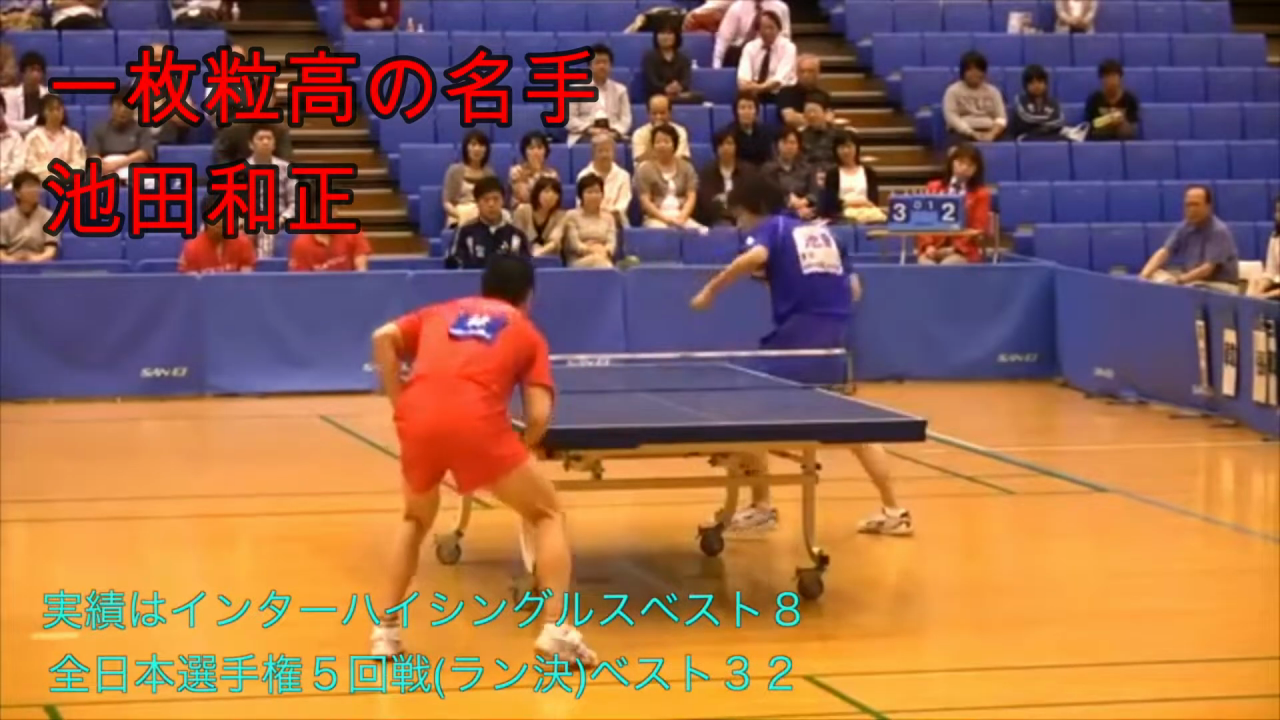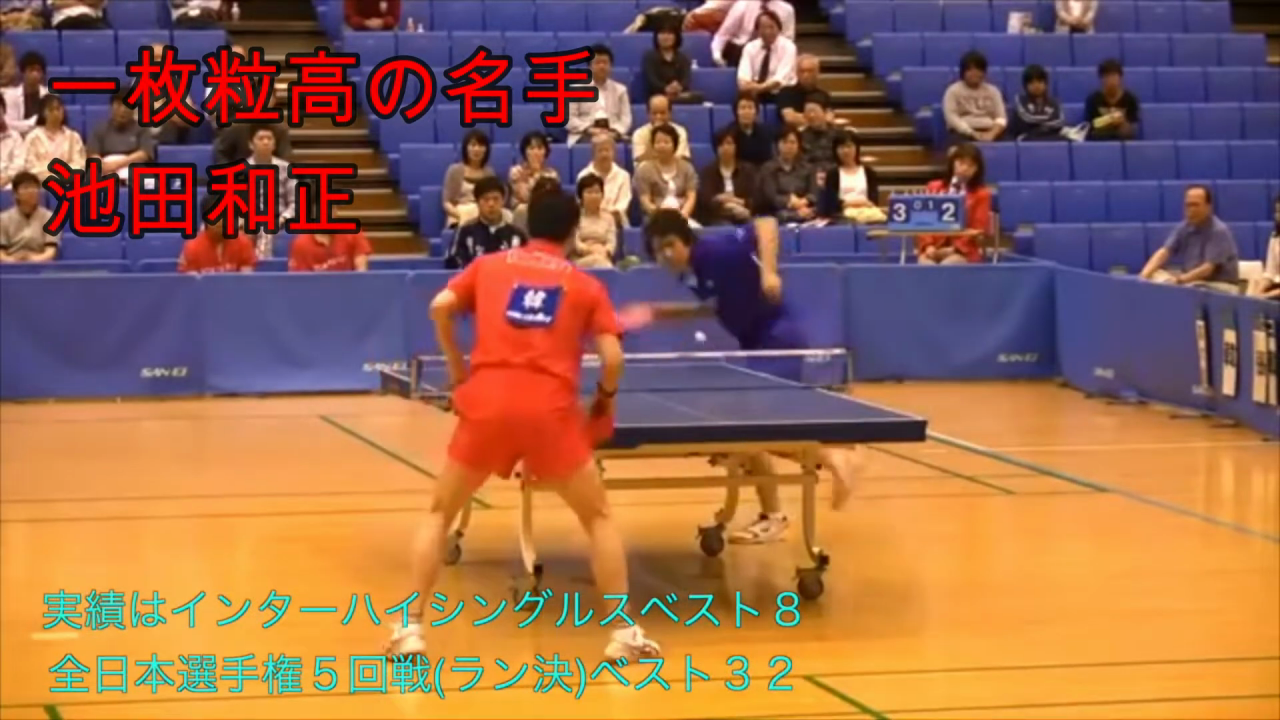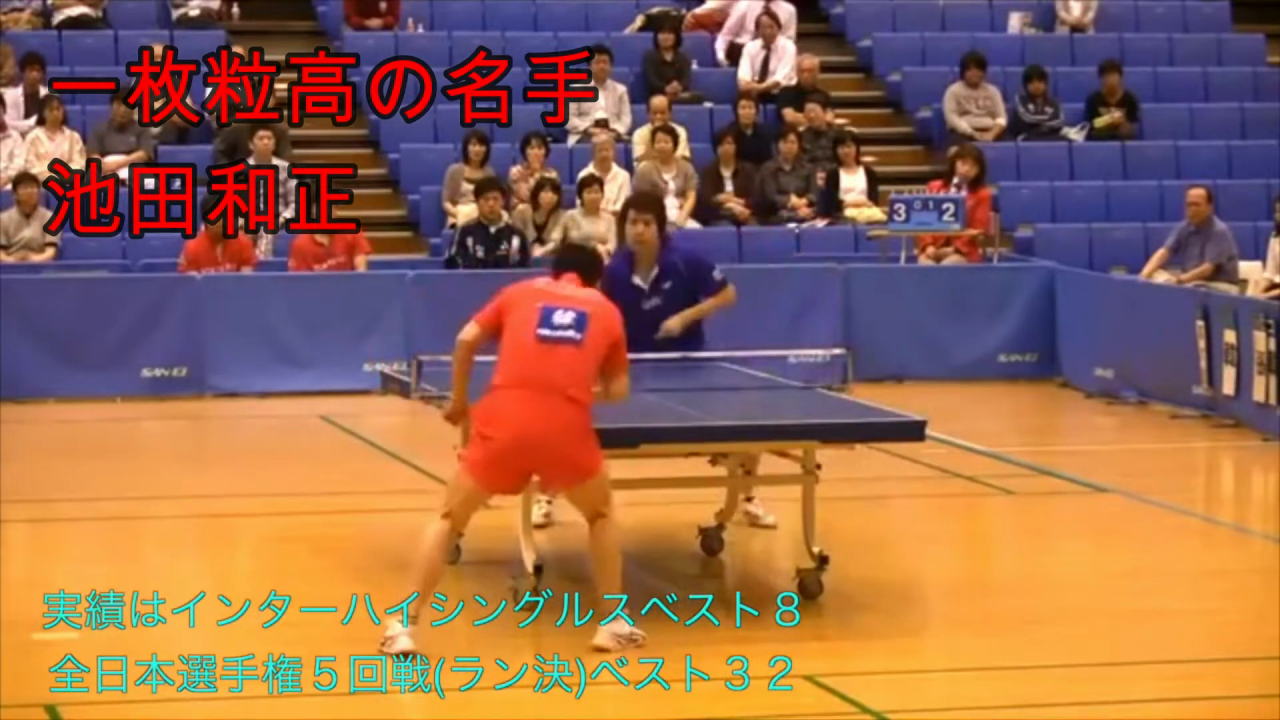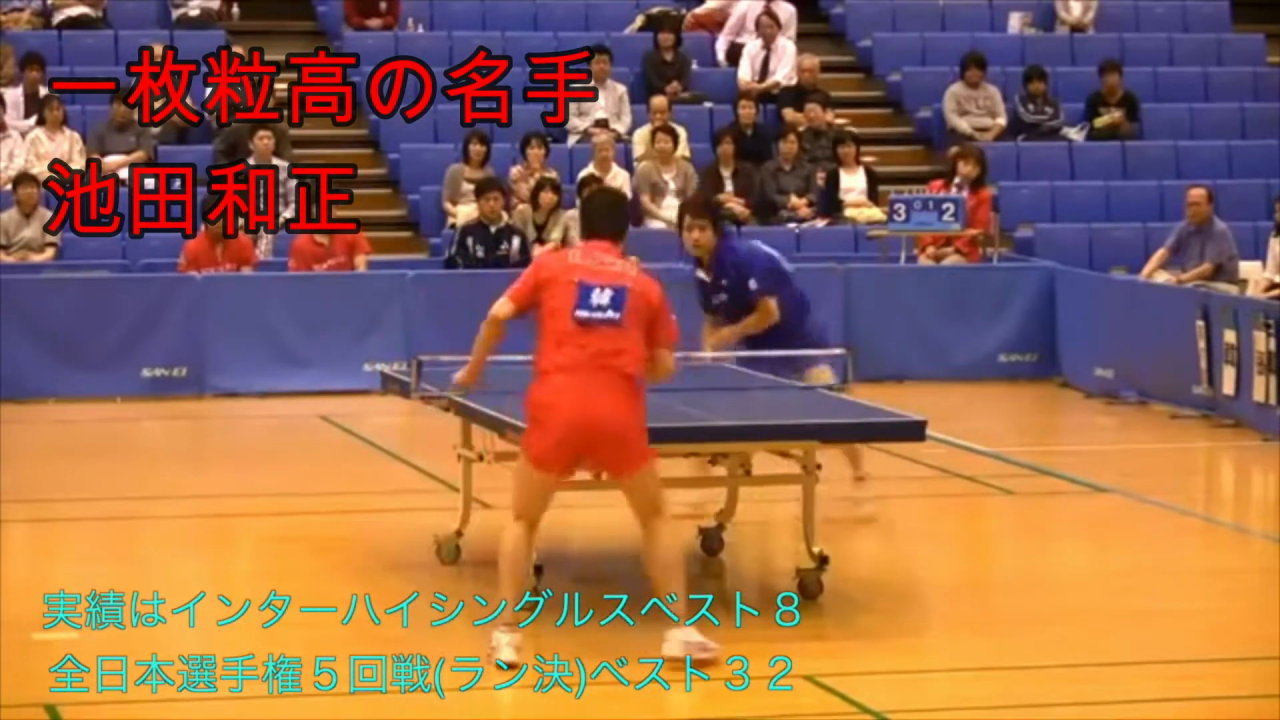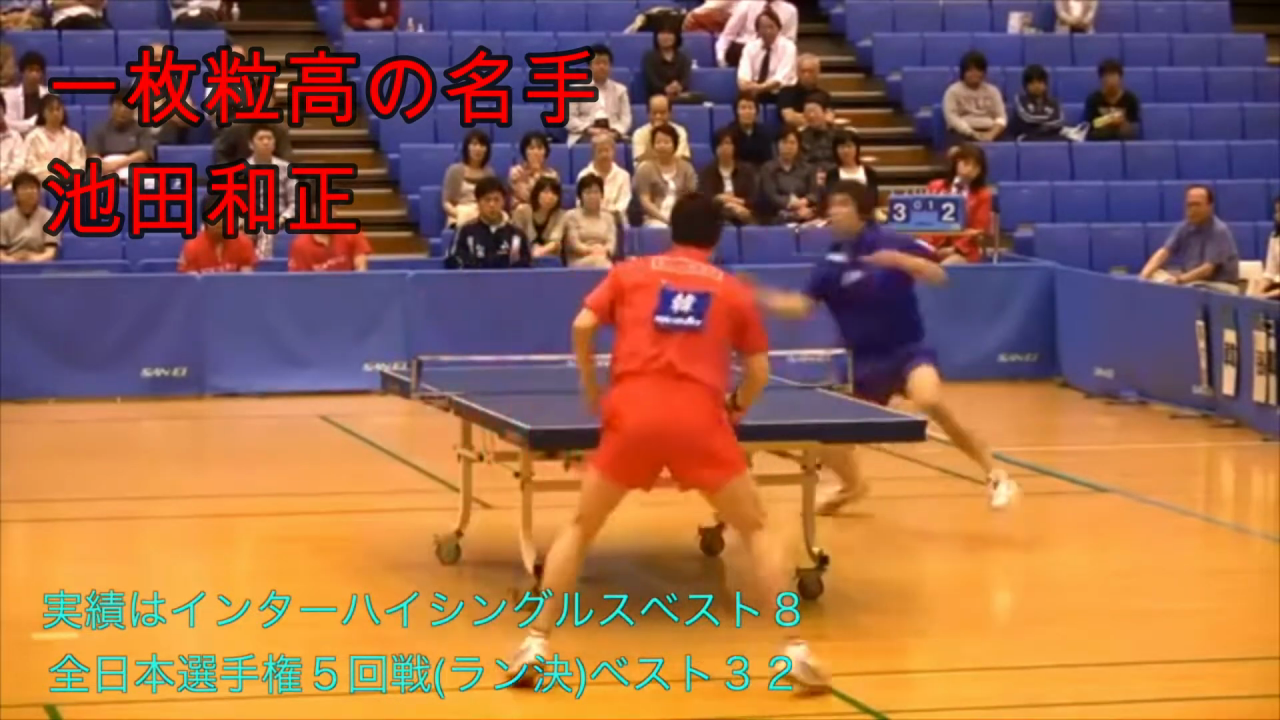
dt=0.4s
person 1, frame 1
left shoulder: (441, 313)
right shoulder: (528, 333)
left elbow: (383, 339)
right elbow: (539, 415)
left wrist: (399, 401)
right wrist: (523, 447)
left hip: (418, 415)
right hip: (476, 420)
left knee: (416, 519)
right knee: (548, 515)
left ankle: (386, 632)
right ankle: (557, 630)
person 1, frame 2
left shoulder: (490, 264)
right shoulder: (584, 283)
left elbow: (441, 308)
right elbow: (611, 358)
left wrist: (456, 363)
right wrist: (607, 398)
left hip: (487, 403)
right hip: (550, 409)
left knee: (440, 513)
right knee: (597, 518)
left ankle: (410, 627)
right ankle: (624, 631)
person 1, frame 3
left shoulder: (521, 292)
right shoulder: (607, 310)
left elbow: (467, 338)
right elbow: (618, 390)
left wrist: (458, 396)
left hip: (503, 421)
right hip: (568, 426)
left knee: (449, 518)
right knee: (601, 513)
left ankle: (405, 626)
right ankle: (613, 621)
person 1, frame 4
left shoulder: (551, 263)
right shoulder: (646, 285)
left elbow: (498, 316)
right elbow: (664, 367)
left wrist: (470, 370)
left hip: (557, 406)
right hip: (619, 412)
left knee: (522, 521)
right knee: (655, 517)
left ankle: (506, 635)
right ankle: (681, 631)
person 1, frame 5
left shoulder: (631, 271)
right shoulder: (735, 291)
left elbow: (583, 327)
right elbow: (758, 374)
left wrist: (592, 391)
right wrist: (736, 406)
left hip: (632, 413)
right hip: (698, 418)
left knee: (578, 528)
right knee: (755, 529)
left ankle: (536, 645)
right ankle: (795, 651)
person 2, frame 1
left shoulder: (770, 229)
right shoulder: (820, 231)
left elbow: (756, 257)
right elbow: (854, 290)
left wrist: (710, 289)
left hip: (799, 333)
right hip: (837, 335)
left ankle: (761, 504)
right ankle: (892, 511)
person 2, frame 2
left shoulder: (716, 251)
right shoulder: (692, 273)
left elbow: (766, 226)
left wrist: (769, 274)
right wrist: (665, 312)
left hip: (779, 339)
right hip: (760, 343)
left ankle: (772, 515)
right ankle: (835, 459)
person 2, frame 3
left shoulder: (687, 261)
right shoulder: (613, 274)
left elbow: (727, 295)
left wrist: (684, 318)
left hip: (686, 356)
left ankle: (748, 498)
right ankle: (548, 496)
person 2, frame 4
left shoulder: (747, 258)
right shoulder: (700, 274)
left elbow: (771, 314)
right elbow: (713, 320)
left wrist: (727, 337)
right wrist: (710, 352)
left hip: (798, 337)
right hip: (759, 349)
left ankle: (859, 474)
person 2, frame 5
left shoulder: (890, 241)
right shoulder: (832, 264)
left elbow: (938, 275)
right elbow: (802, 306)
left wrist: (900, 260)
right wrist: (764, 299)
left hip: (908, 351)
right hip: (865, 364)
left knee: (929, 403)
right knee: (826, 451)
left ankle: (995, 476)
right ankle: (851, 484)
